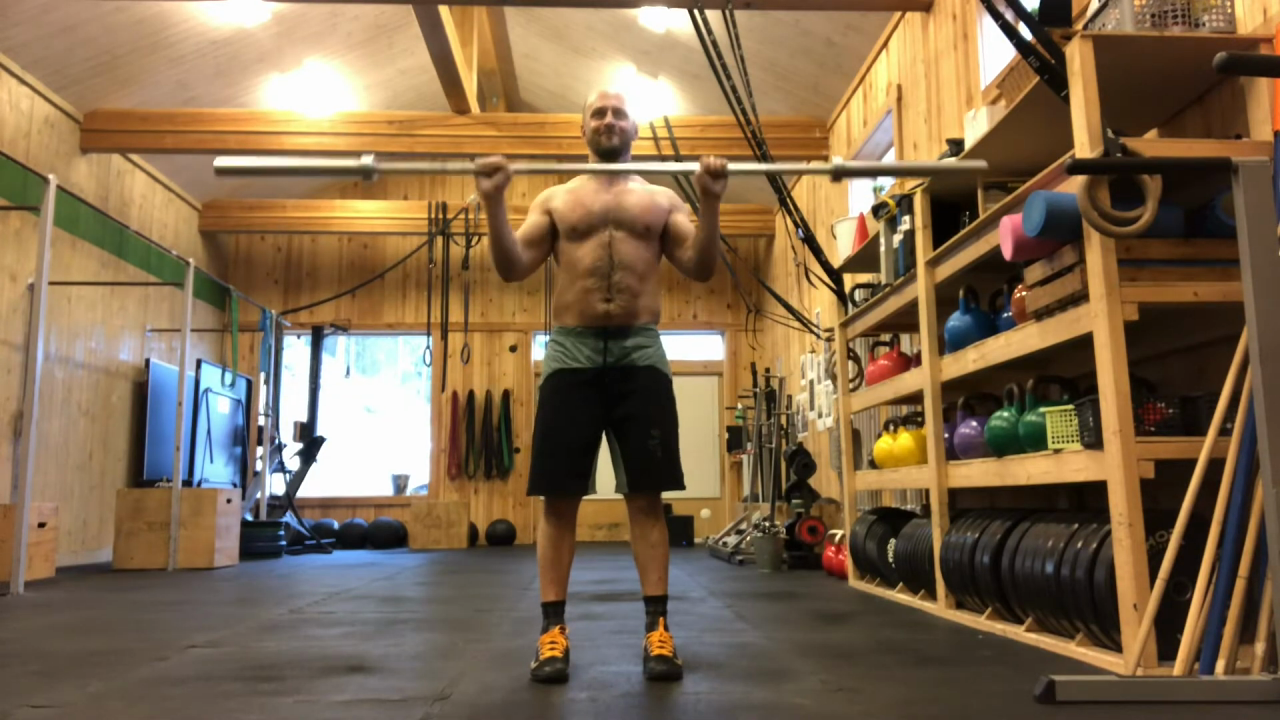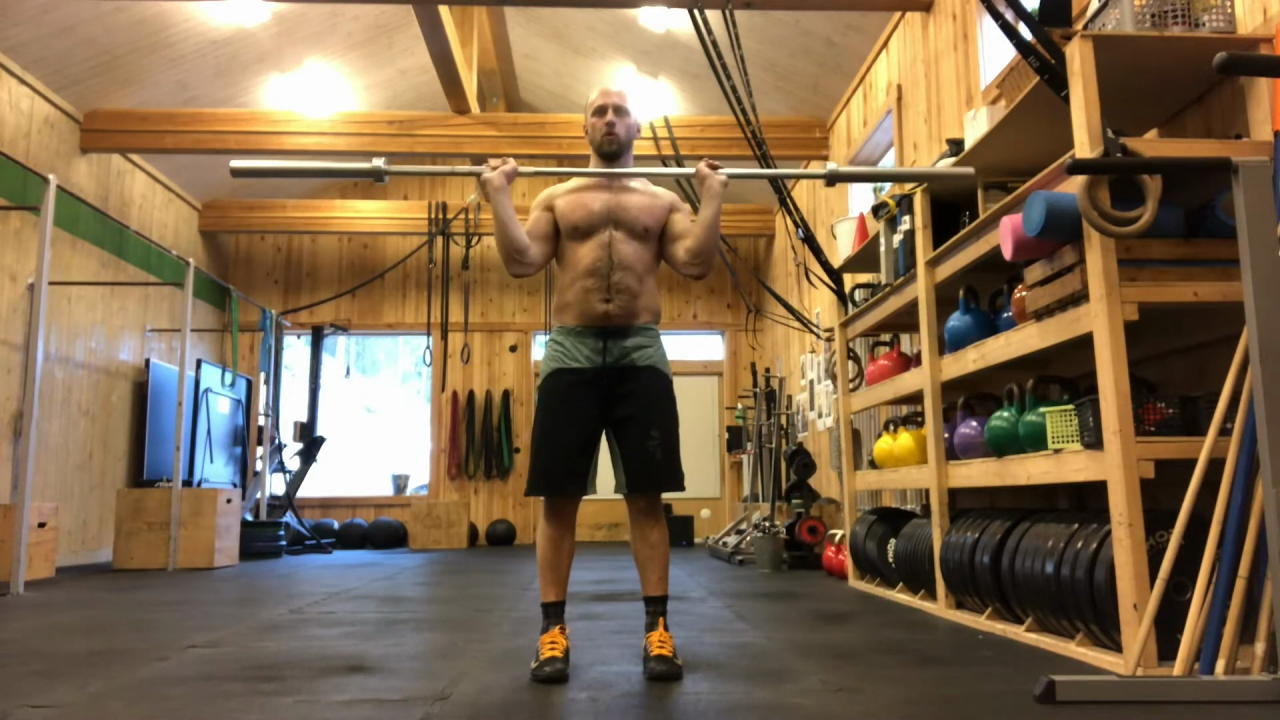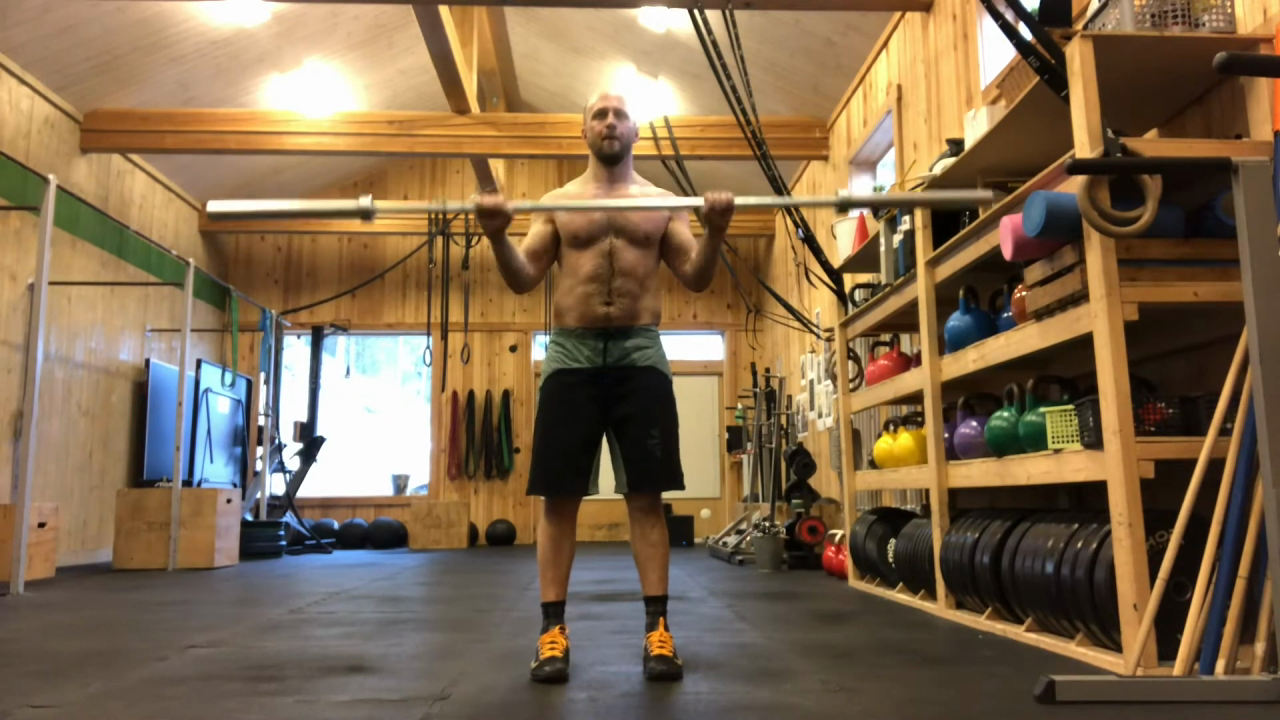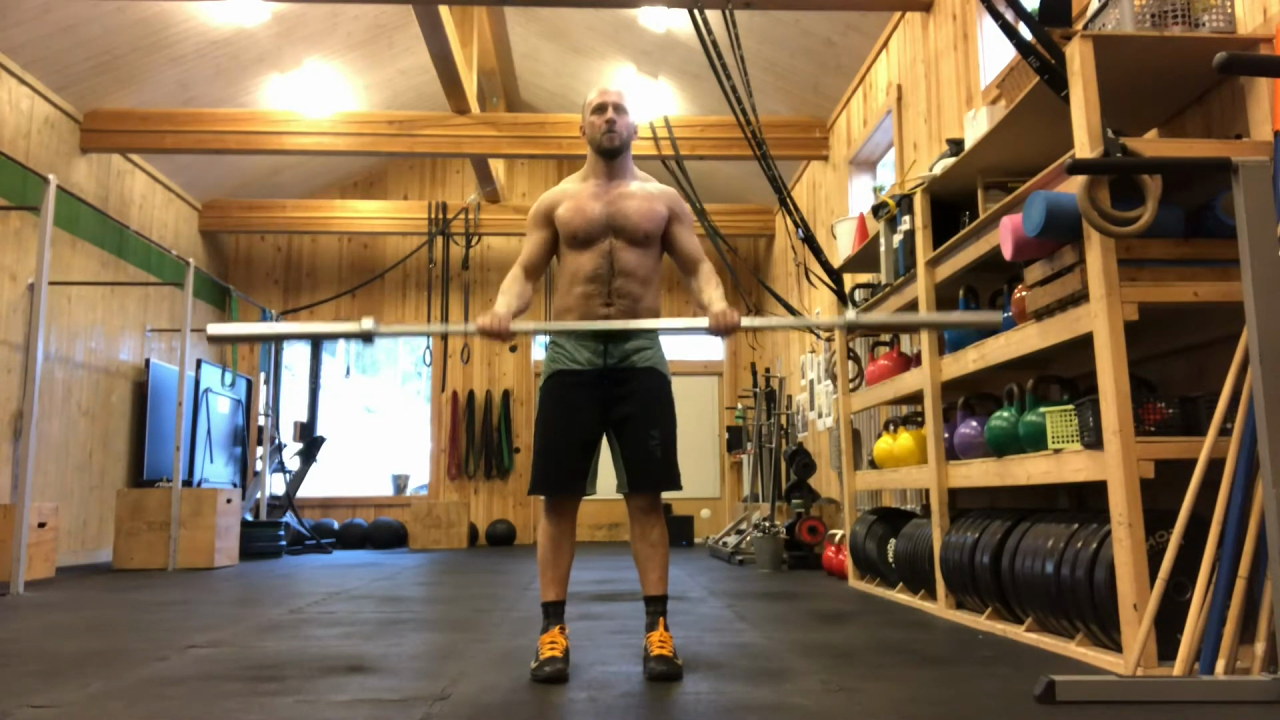
dt=0.4s
person 1, frame 1
left shoulder: (663, 198)
right shoulder: (555, 198)
left elbow: (701, 268)
right elbow: (512, 267)
left wrist: (711, 202)
right wrist: (494, 201)
left hip: (640, 353)
right hip: (572, 353)
left knee: (646, 495)
right knee: (559, 496)
left ankle: (657, 628)
right ankle: (553, 630)
person 1, frame 2
left shoulder: (663, 199)
right shoulder: (555, 197)
left elbow: (697, 263)
right elbow: (520, 261)
left wrist: (711, 196)
right wrist: (497, 195)
left hip: (640, 354)
right hip: (571, 354)
left knee: (646, 496)
right knee: (559, 496)
left ankle: (657, 628)
right ankle: (553, 630)
person 1, frame 3
left shoulder: (664, 203)
right shoulder: (556, 203)
left elbow: (695, 275)
right elbow: (523, 276)
left wrist: (714, 232)
right wrist: (497, 235)
left hip: (640, 355)
right hip: (571, 355)
left knee: (646, 495)
right knee: (560, 495)
left ankle: (657, 628)
right ankle: (553, 630)
person 1, frame 4
left shoulder: (663, 199)
right shoulder: (554, 201)
left elbow: (696, 264)
right elbow: (525, 271)
left wrist: (717, 306)
right wrist: (501, 313)
left hip: (640, 358)
right hip: (570, 357)
left knee: (646, 495)
right knee: (559, 496)
left ankle: (657, 628)
right ankle: (552, 630)
